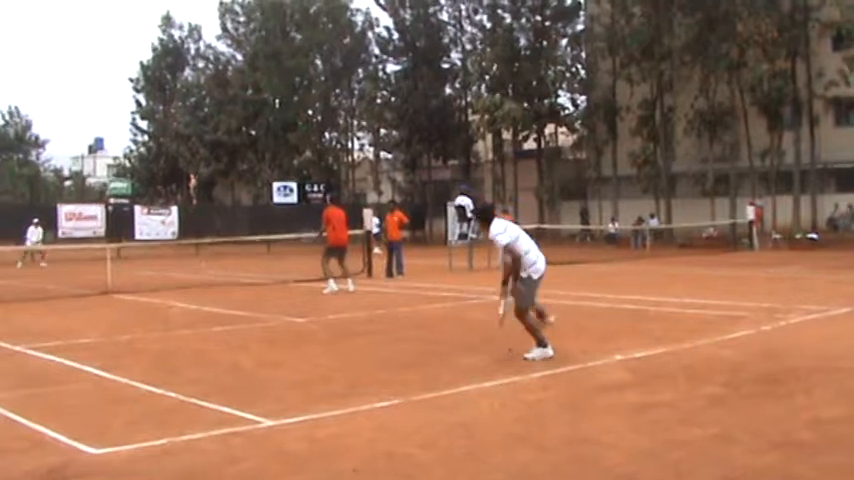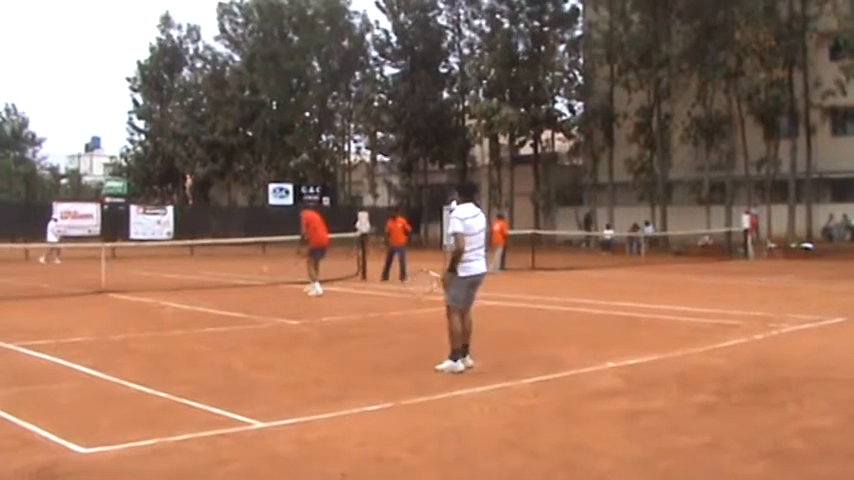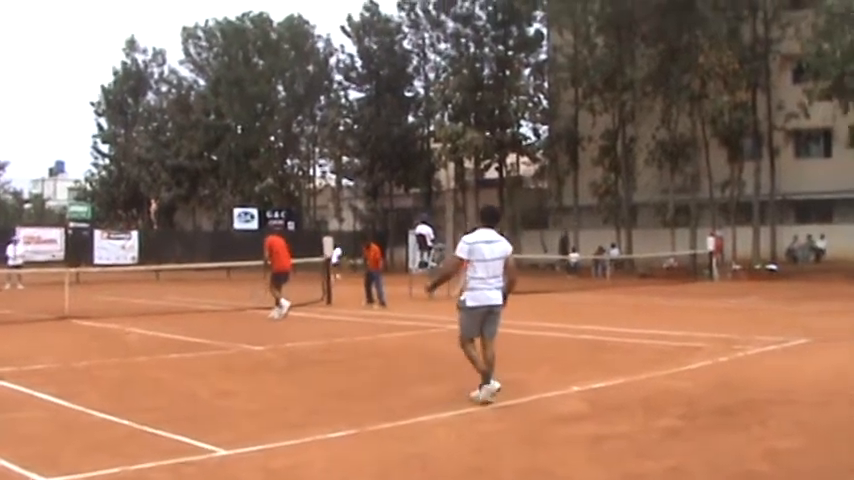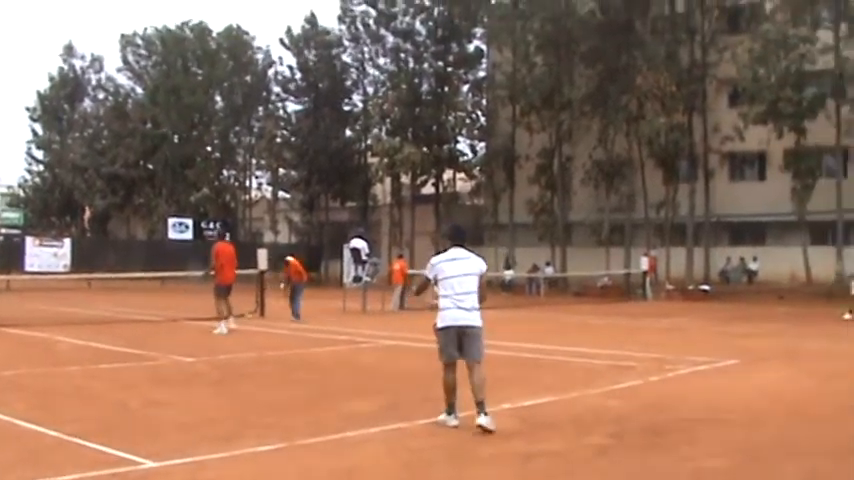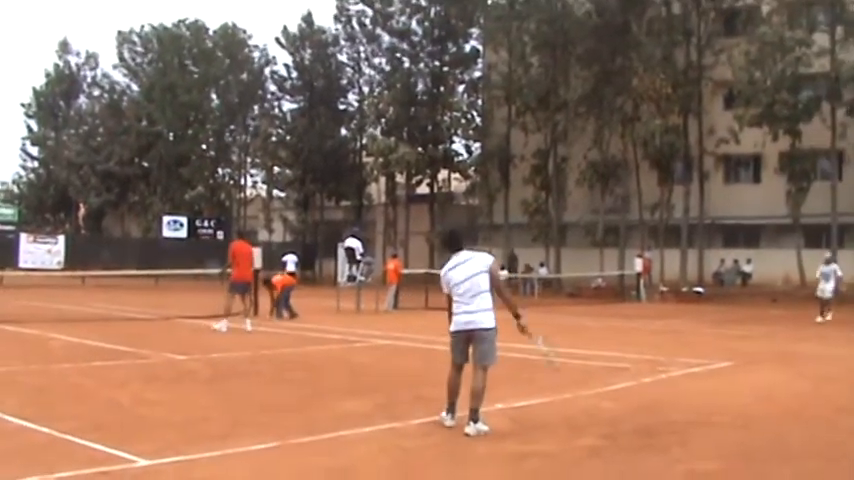
dt=0.7s
person 1, frame 1
left shoulder: (497, 233)
right shoulder: (501, 224)
left elbow: (516, 255)
left wrist: (510, 282)
right wrist: (505, 283)
left hip: (531, 271)
right hip: (537, 263)
left knee: (520, 312)
right knee: (517, 294)
left ankle: (543, 347)
right ankle: (543, 317)
person 1, frame 2
left shoulder: (457, 216)
right shoulder: (480, 214)
left elbow: (459, 248)
left wrist: (449, 271)
left hip: (463, 271)
right hip: (479, 269)
left knee: (453, 313)
right knee: (464, 312)
left ankle: (455, 359)
right ankle: (465, 356)
person 1, frame 3
left shoulder: (469, 240)
right shoulder: (504, 243)
left elbow: (450, 269)
right elbow: (512, 278)
left wrist: (433, 285)
right wrist: (504, 297)
left hip: (473, 300)
right hip: (495, 300)
left knee: (467, 342)
right knee: (488, 343)
left ankle: (488, 381)
right ankle: (484, 388)
person 1, frame 4
left shoulder: (437, 262)
right shoulder: (478, 262)
left elbow: (421, 288)
right elbow: (482, 296)
left wrist: (416, 291)
left hip: (447, 320)
right hip: (472, 320)
left knee: (449, 367)
right knee: (475, 366)
left ankle: (451, 414)
right ankle: (482, 414)
person 1, frame 5
left shoulder: (445, 271)
right shoulder: (485, 258)
right elbow: (501, 291)
left wrist: (452, 325)
right wrist: (517, 316)
left hip: (459, 324)
right hip: (483, 322)
left knee: (456, 368)
right knee: (480, 370)
left ankle: (450, 414)
right ankle: (473, 421)
